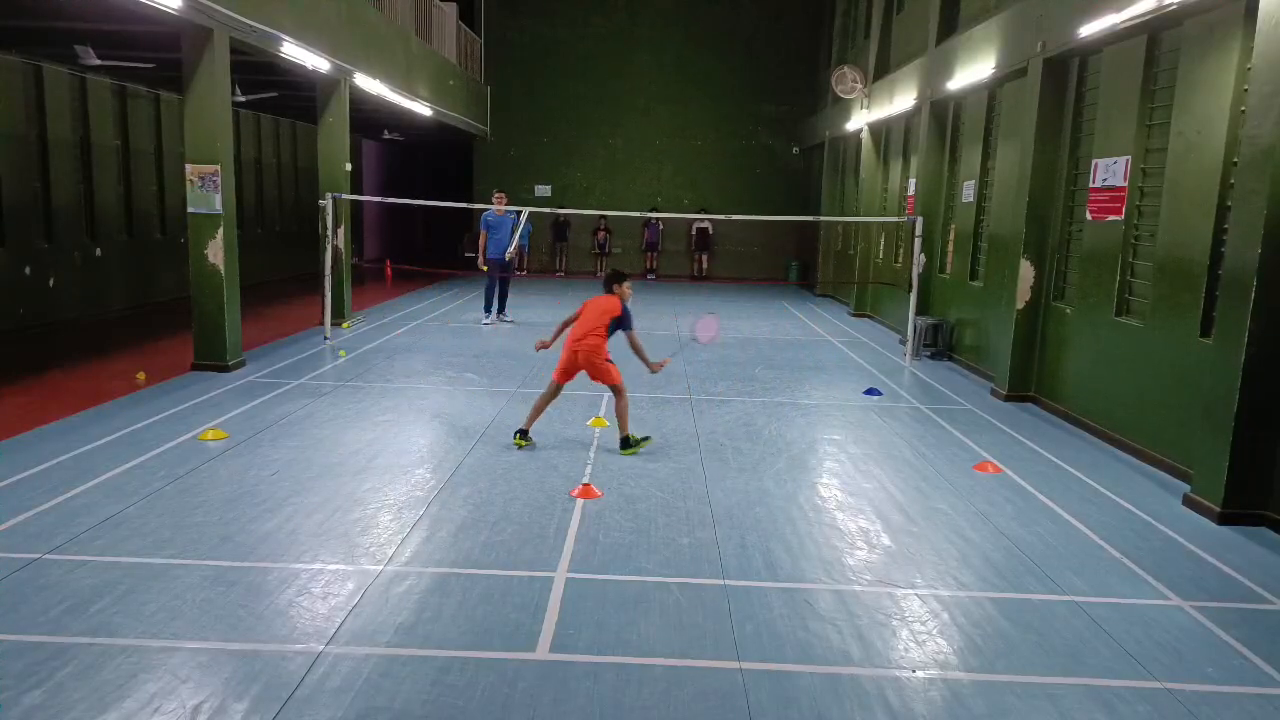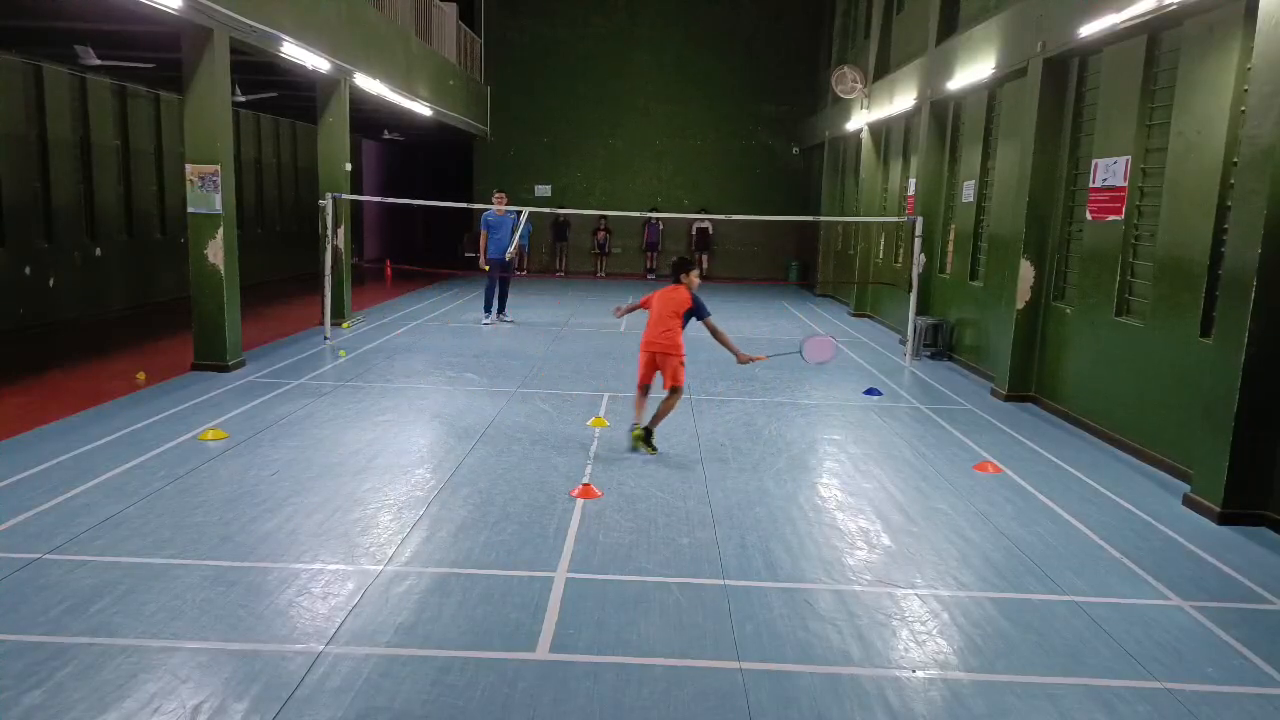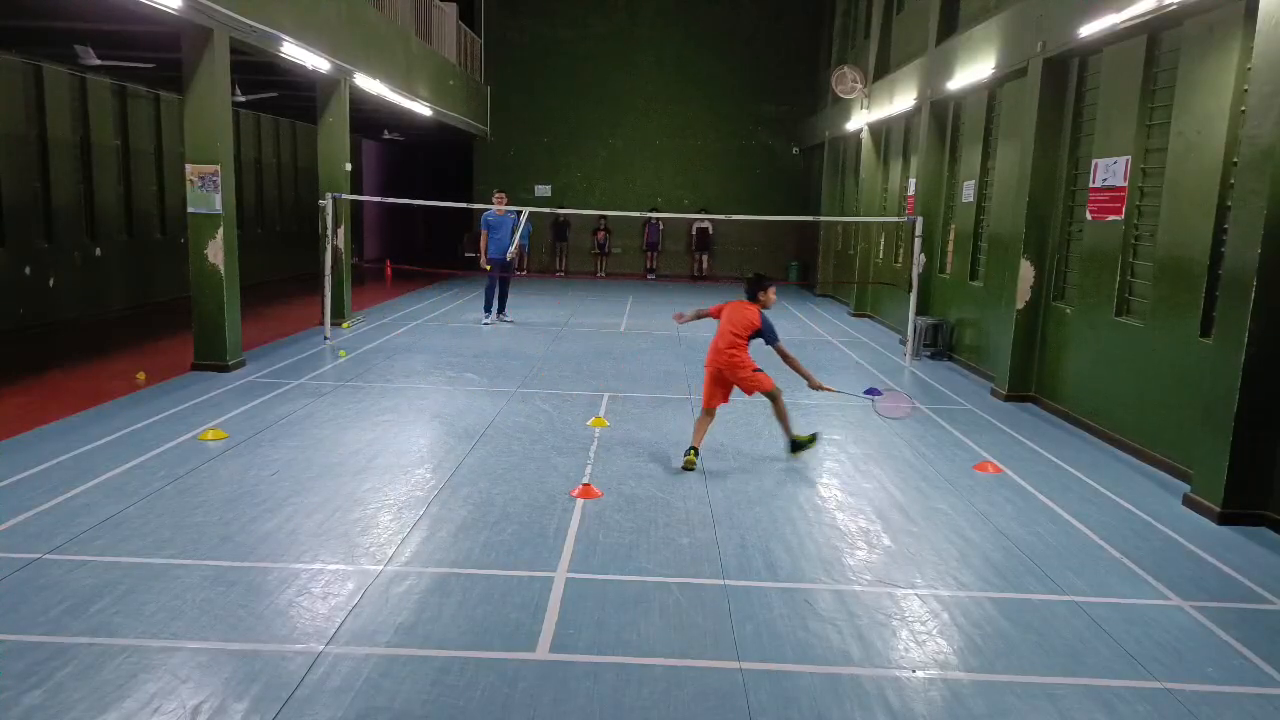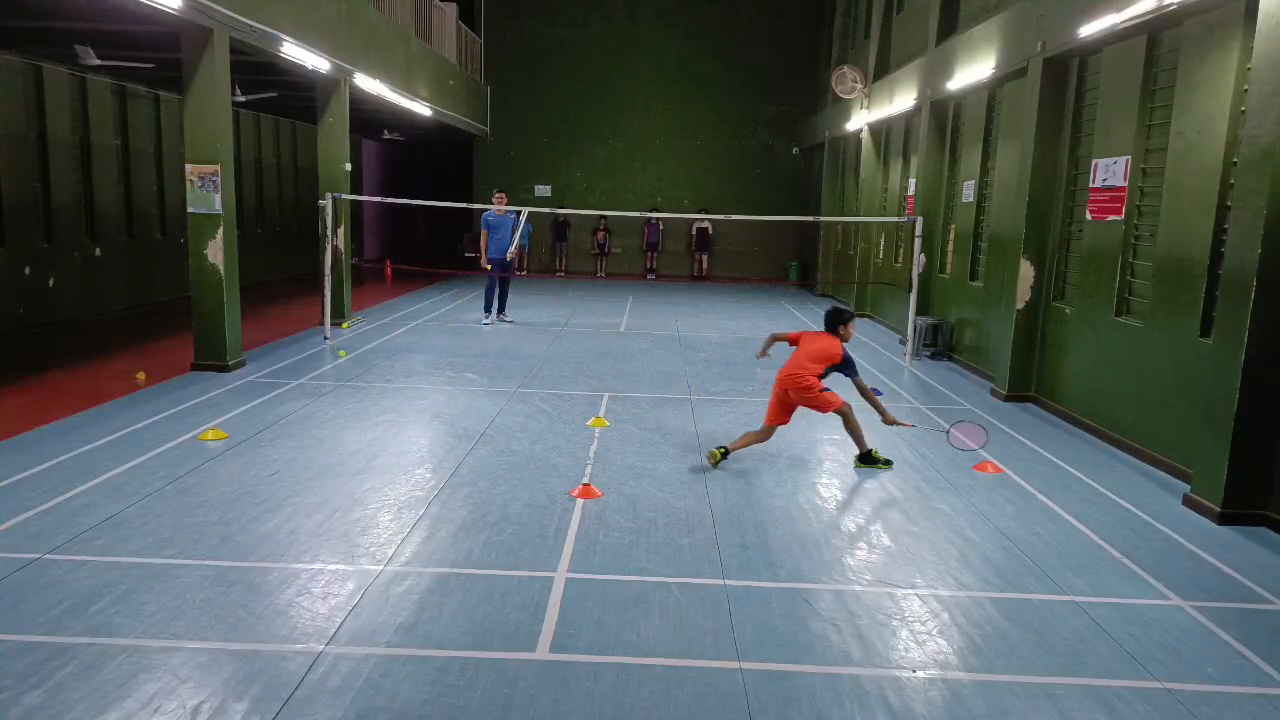
dt=0.2s
person 1, frame 1
left shoulder: (590, 303)
right shoulder: (621, 308)
left elbow: (567, 322)
right elbow: (633, 341)
left wrist: (550, 342)
right wrist: (650, 365)
left hip: (572, 347)
right hip: (594, 350)
left knee: (552, 391)
right knee: (619, 391)
left ankle: (523, 433)
right ankle: (626, 440)
person 1, frame 2
left shoulder: (658, 294)
right shoulder: (691, 298)
left elbow: (634, 306)
right elbow: (713, 330)
left wrist: (622, 312)
right wrist: (738, 354)
left hip: (647, 346)
right hip: (670, 349)
left knee: (643, 389)
right knee: (675, 392)
left ankle: (637, 426)
right ankle: (646, 432)
person 1, frame 3
left shoulder: (729, 307)
right shoulder: (761, 320)
left elbow: (700, 312)
right elbow: (784, 355)
left wrist: (686, 318)
right wrist: (809, 379)
left hip: (713, 363)
right hip: (737, 364)
left knee: (707, 413)
right knee: (775, 395)
left ankle: (692, 452)
right ankle: (793, 441)
person 1, frame 4
left shoulder: (807, 336)
right shoulder: (841, 353)
left elbow: (774, 336)
right elbow: (862, 388)
left wrist: (763, 351)
right wrist: (884, 414)
left hip: (783, 383)
right hip: (804, 385)
left knee: (765, 432)
right knee: (845, 410)
left ankle: (724, 451)
right ankle: (865, 456)
